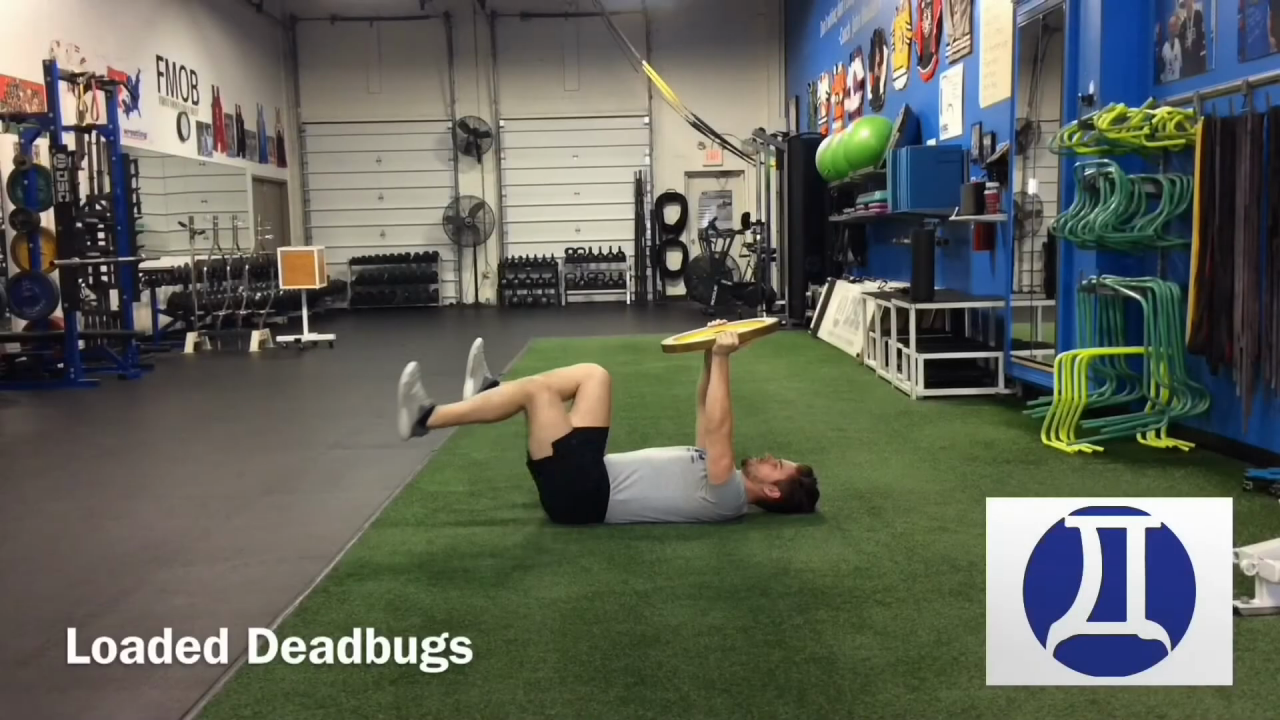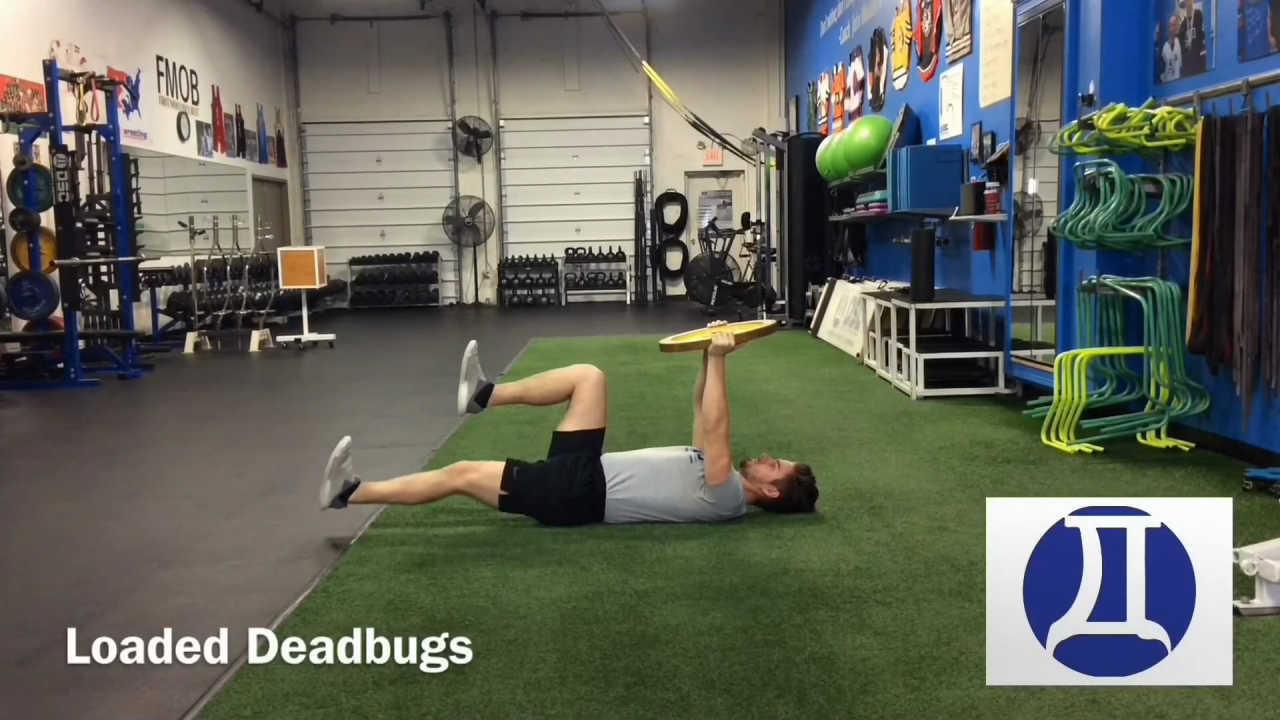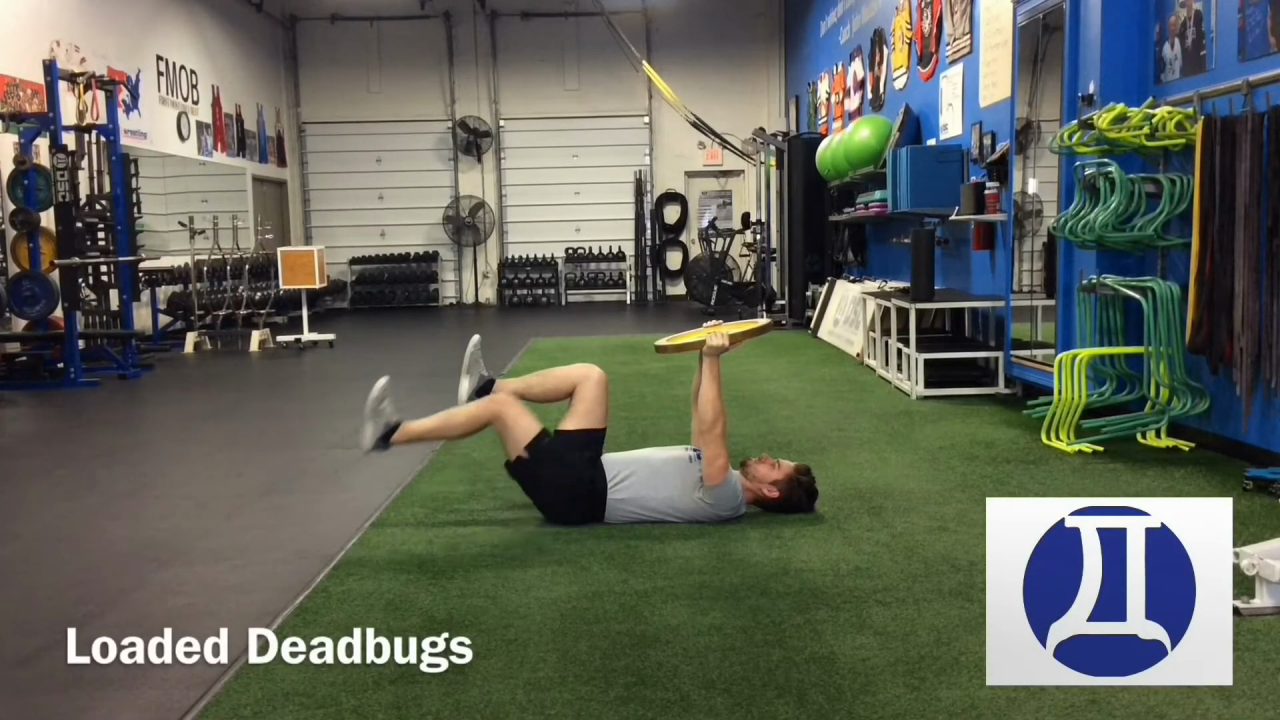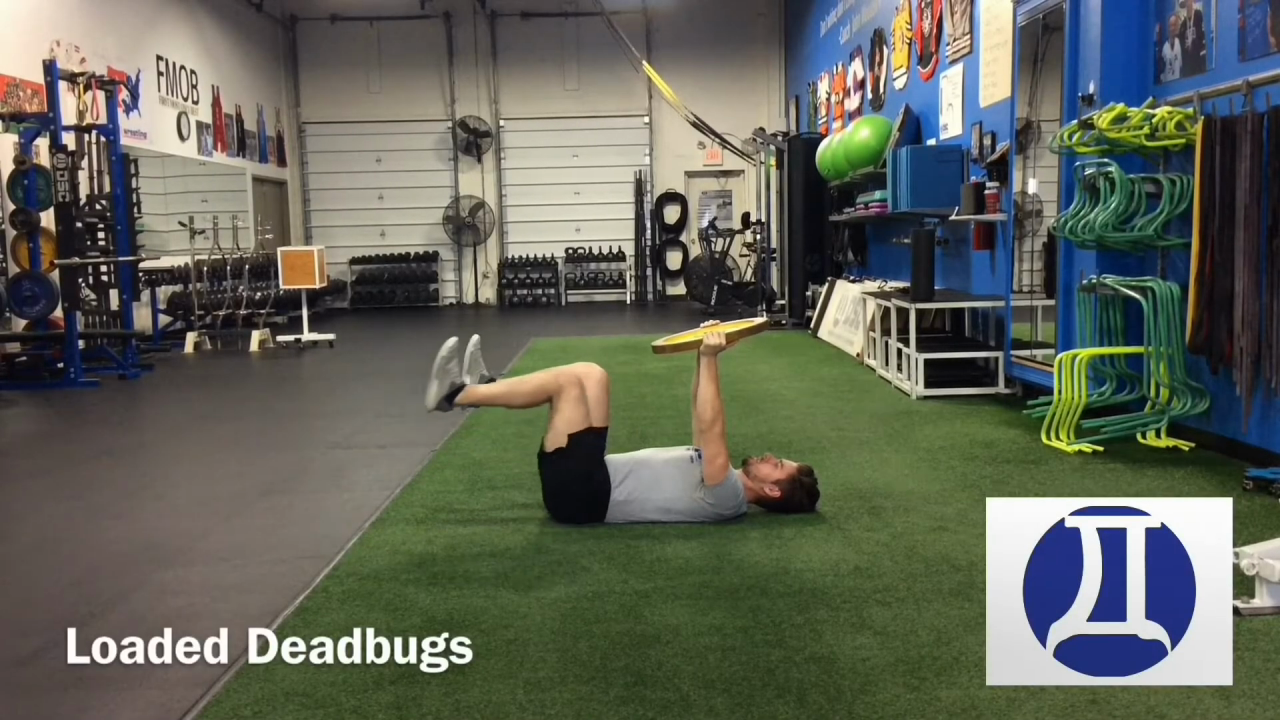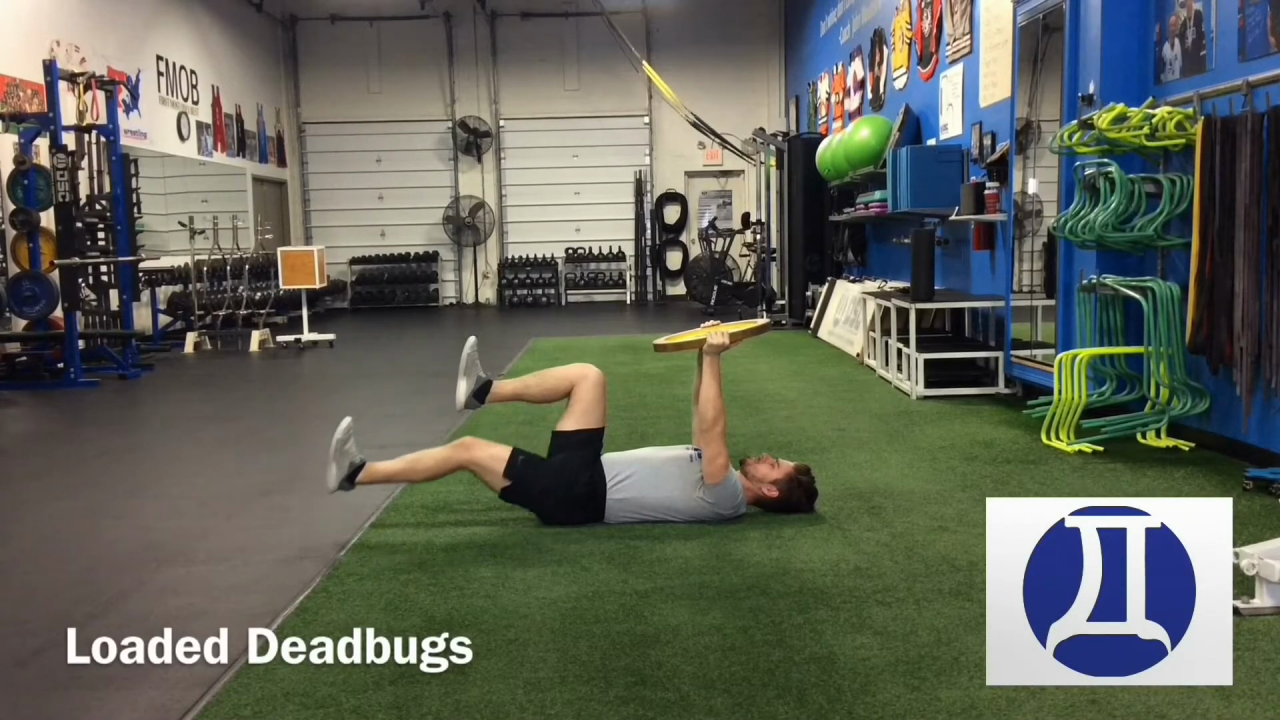
dt=1s
person 1, frame 1
left shoulder: (728, 497)
right shoulder: (725, 478)
left elbow: (718, 429)
right elbow: (707, 413)
left wrist: (720, 359)
right wrist: (709, 357)
left hip: (582, 496)
right hip: (593, 474)
left knee: (538, 390)
right knee: (592, 375)
left ankle: (426, 417)
right ankle: (491, 392)
person 1, frame 2
left shoulder: (726, 497)
right shoulder: (722, 479)
left elbow: (715, 429)
right elbow: (702, 414)
left wrist: (717, 361)
right wrist: (707, 358)
left hip: (579, 494)
right hip: (585, 471)
left knee: (462, 474)
right knee: (588, 377)
left ankle: (352, 491)
right ankle: (487, 395)
person 1, frame 3
left shoulder: (725, 498)
right shoulder: (725, 481)
left elbow: (710, 431)
right elbow: (705, 423)
left wrist: (712, 361)
right wrist: (705, 359)
left hip: (581, 495)
right hip: (589, 471)
left knee: (502, 407)
right knee: (590, 375)
left ankle: (394, 433)
right ankle: (486, 387)
person 1, frame 4
left shoulder: (726, 497)
right shoulder: (725, 480)
left elbow: (710, 431)
right elbow: (706, 430)
left wrist: (709, 360)
right wrist: (703, 358)
left hip: (583, 496)
right hip: (594, 477)
left knee: (567, 381)
right knee: (590, 375)
left ankle: (455, 395)
right ankle: (485, 388)
person 1, frame 5
left shoulder: (726, 497)
right shoulder: (722, 480)
left elbow: (713, 430)
right elbow: (703, 419)
left wrist: (712, 359)
right wrist: (703, 358)
left hip: (578, 494)
right hip: (585, 471)
left knee: (468, 449)
right knee: (588, 375)
left ankle: (357, 474)
right ankle: (485, 391)
